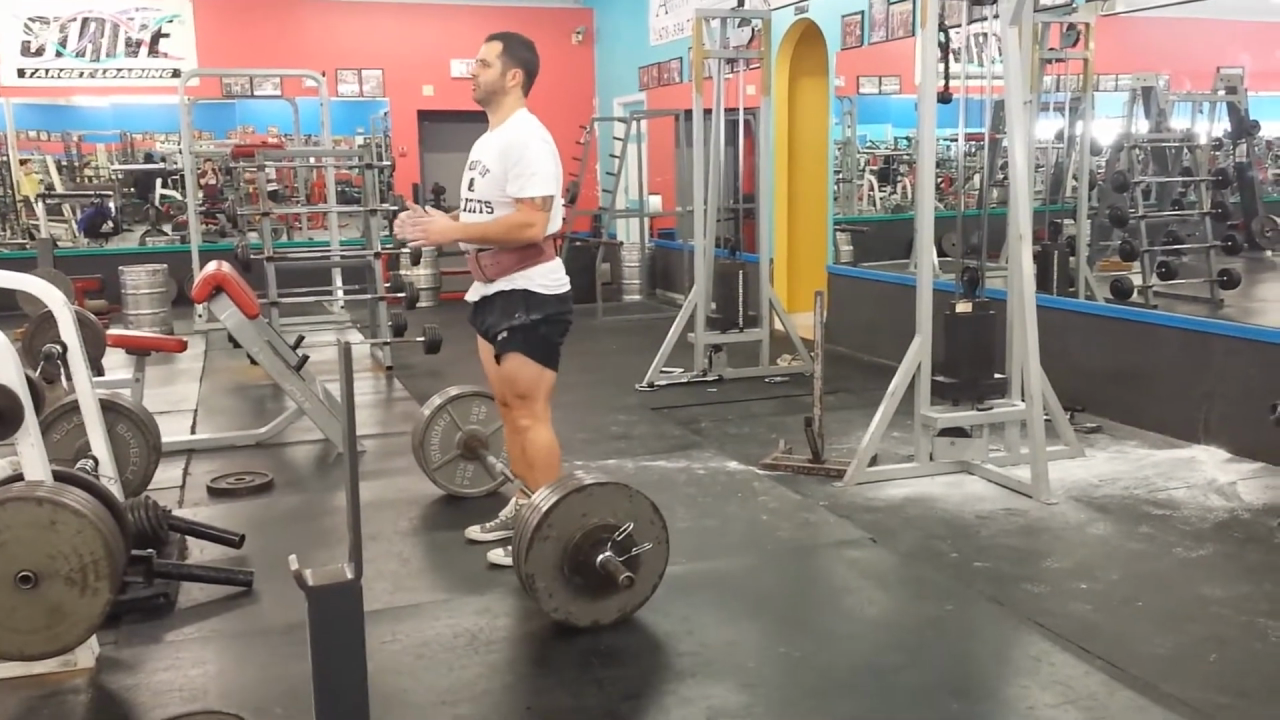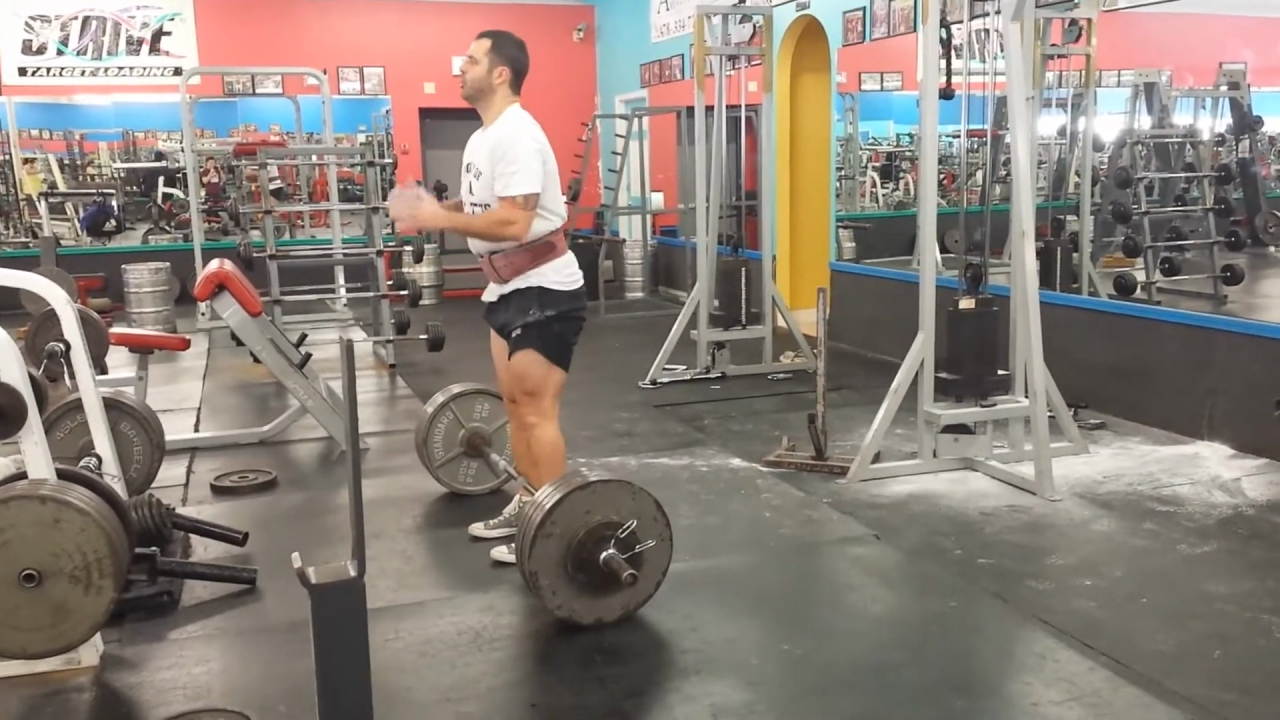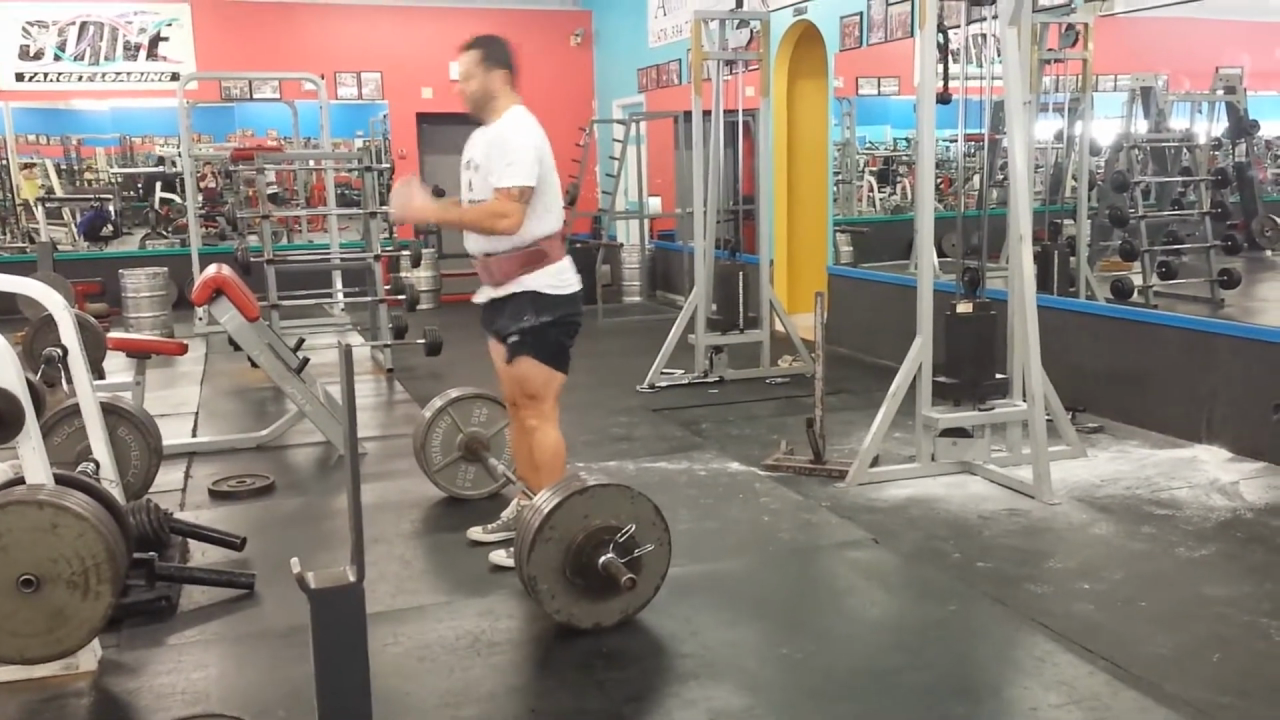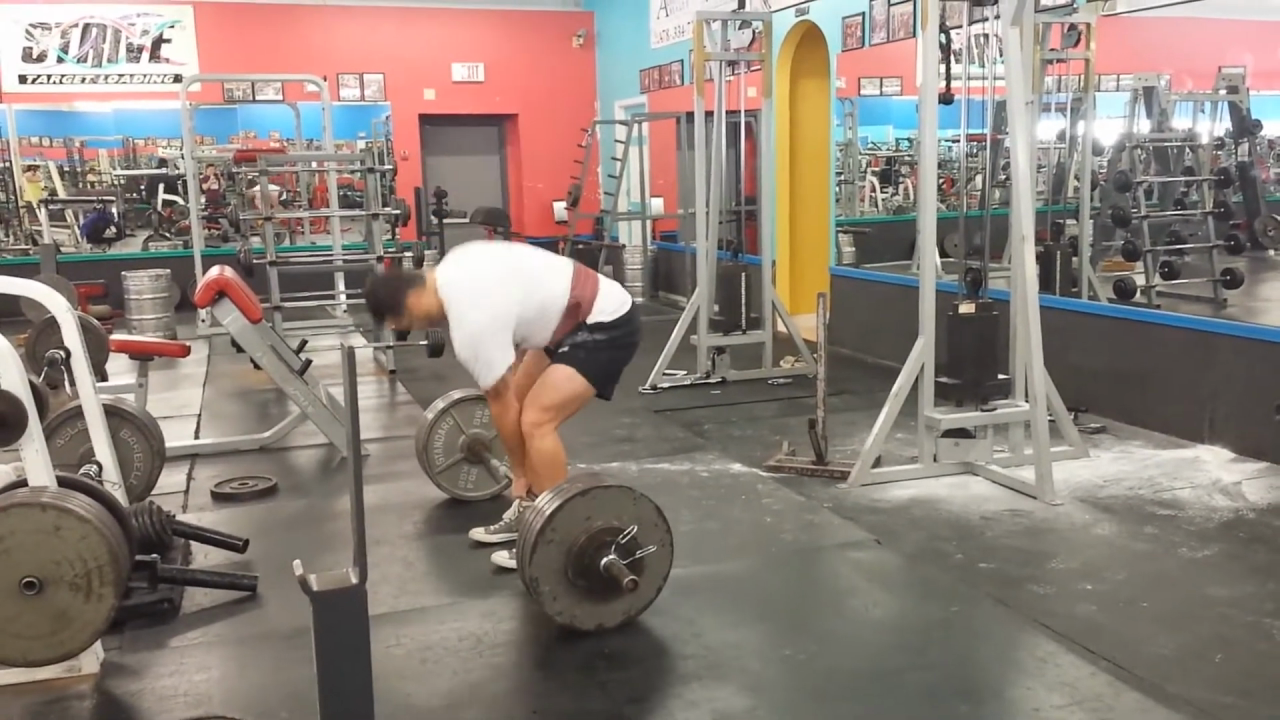
dt=0.4s
person 1, frame 1
left shoulder: (526, 139)
right shoulder: (489, 140)
left elbow: (530, 224)
left wrist: (453, 231)
right wrist: (439, 219)
left hip: (529, 296)
right hip: (494, 293)
left knee: (529, 415)
right knee: (510, 410)
right ankle: (524, 508)
person 1, frame 2
left shoulder: (514, 136)
right shoulder: (485, 137)
left elbow: (513, 222)
left wrist: (438, 220)
right wrist: (435, 205)
left hip: (543, 291)
right hip: (509, 291)
left knee: (536, 412)
right knee: (515, 404)
right ankle: (528, 505)
person 1, frame 3
left shoulder: (515, 134)
right shoulder: (487, 136)
left elbow: (504, 216)
right elbow: (483, 211)
left wrist: (433, 213)
right wrist: (430, 205)
left hip: (540, 294)
right hip: (507, 293)
left knee: (537, 416)
right knee: (518, 409)
right ankle: (526, 510)
person 1, frame 4
left shoulder: (472, 320)
right shoulder: (453, 267)
left elbow: (501, 405)
left wrist: (520, 473)
left hip: (606, 323)
right hip: (581, 314)
left knee: (537, 420)
right knee: (520, 403)
right ankle: (527, 511)
